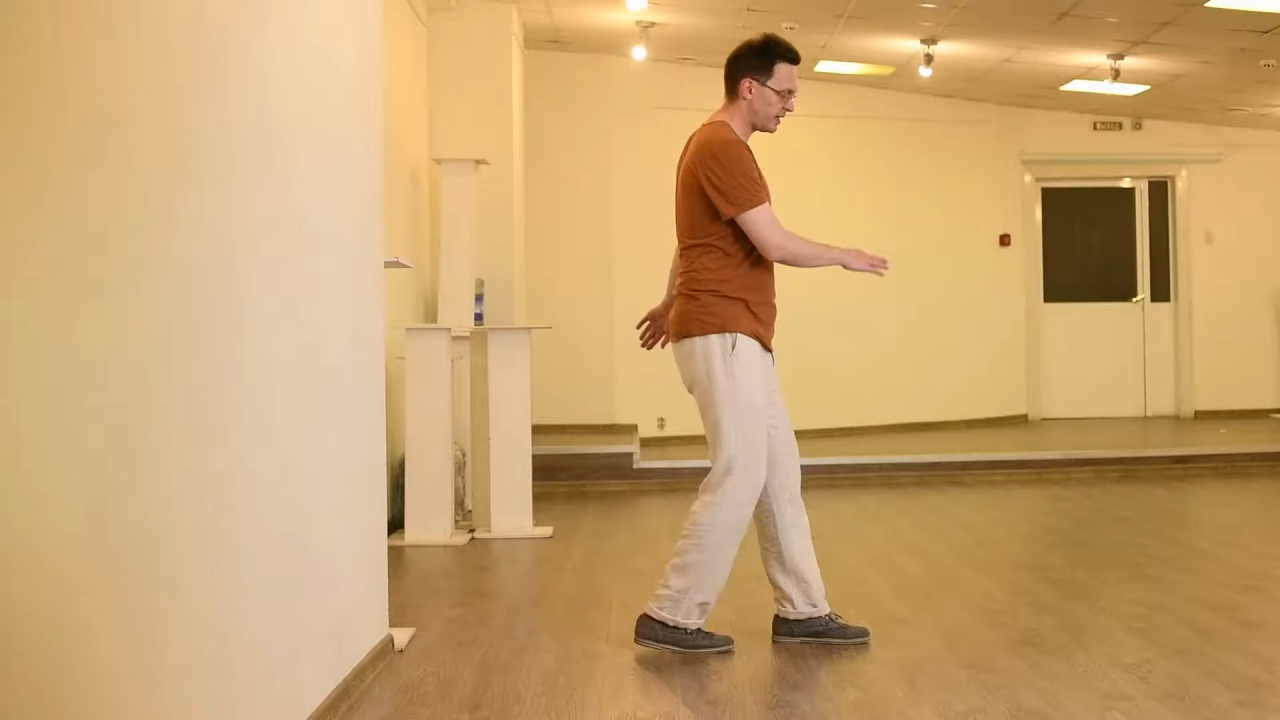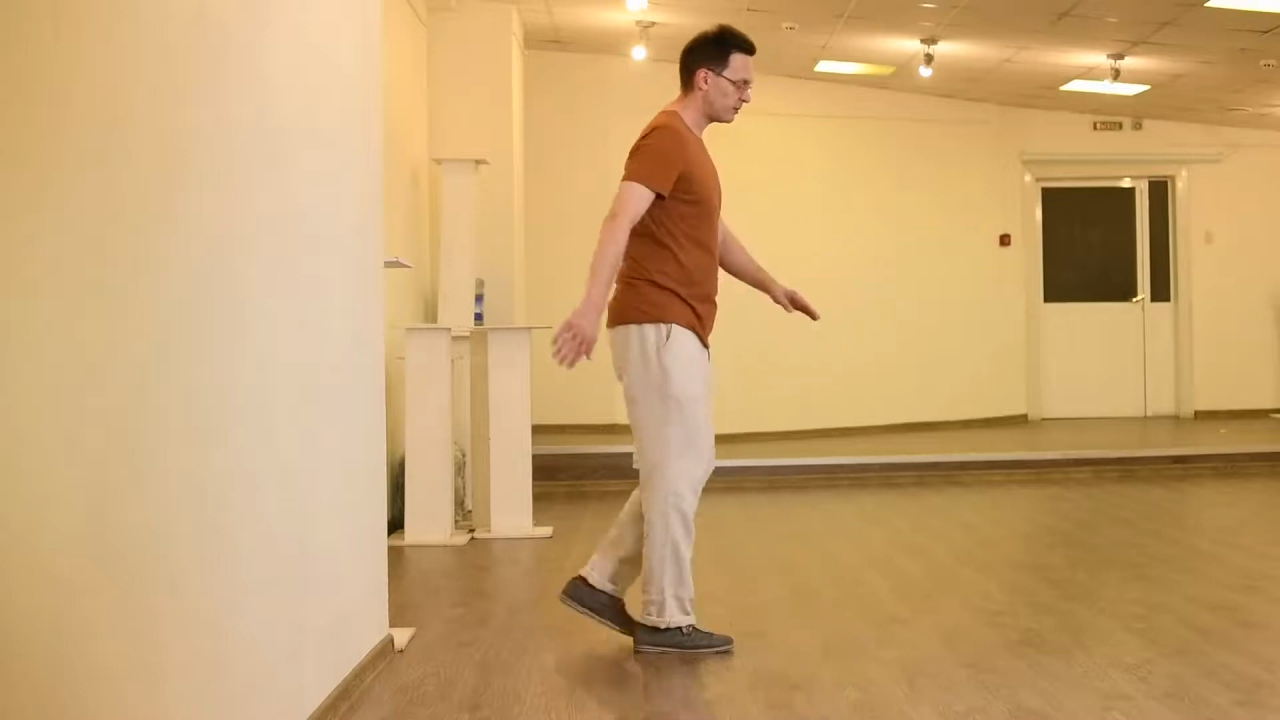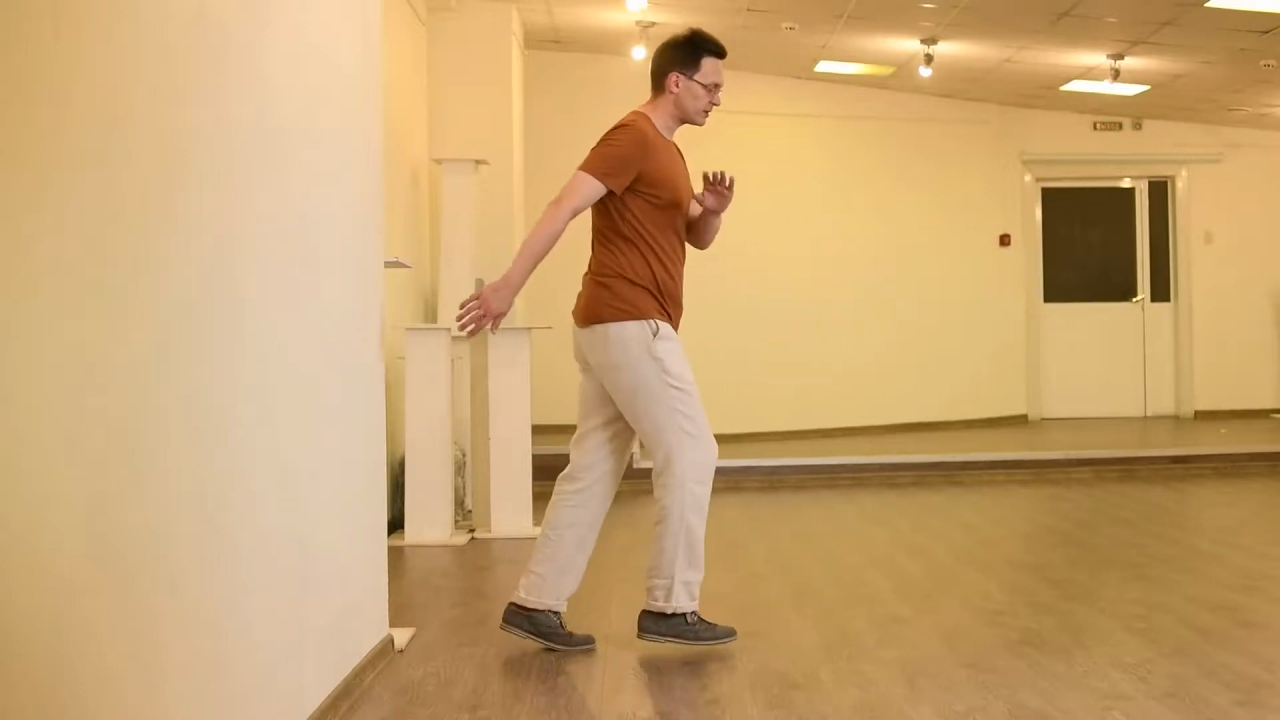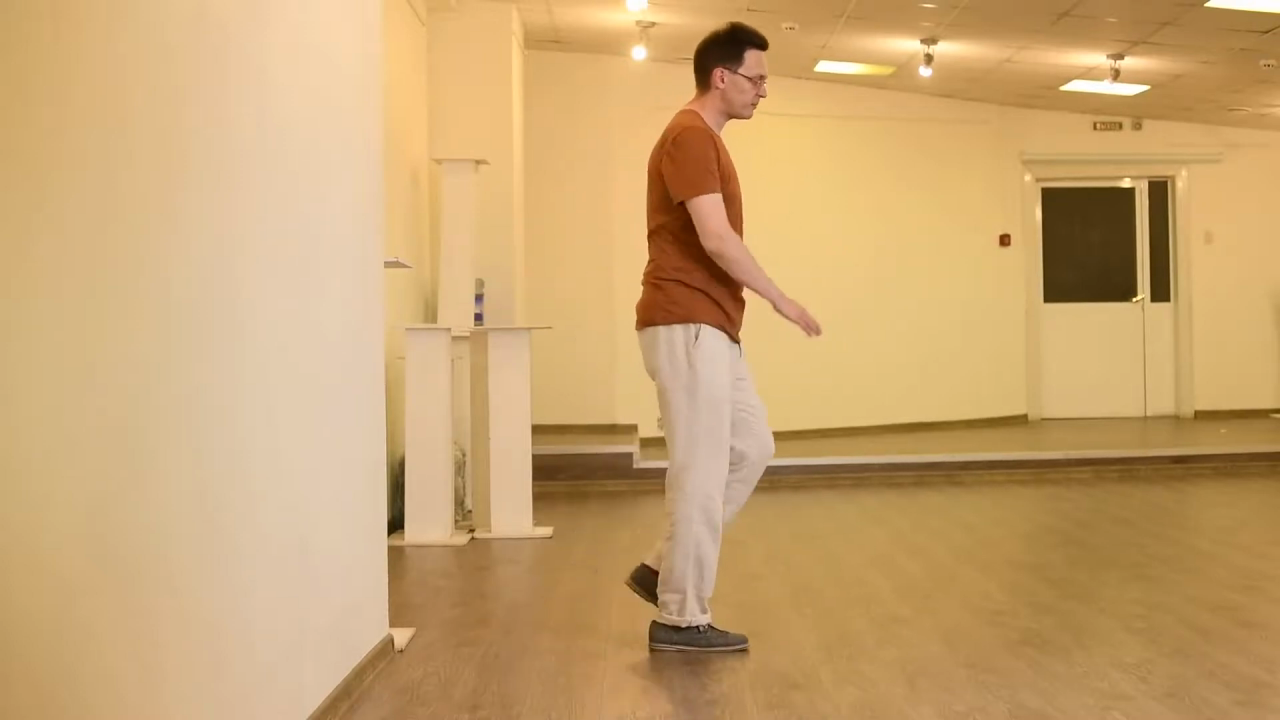
dt=0.5s
person 1, frame 1
left shoulder: (716, 146)
right shoulder: (723, 148)
left elbow: (714, 244)
right elbow: (772, 243)
left wrist: (671, 303)
right wrist: (846, 256)
left hip: (731, 338)
right hip: (722, 337)
left knee: (778, 474)
right knee: (739, 476)
left ankle: (803, 611)
right ankle: (671, 616)
person 1, frame 2
left shoulder: (690, 145)
right shoulder: (666, 137)
left elbow: (716, 237)
right elbow: (619, 221)
left wrist: (772, 286)
right wrist: (592, 302)
left hip: (676, 330)
right hip: (661, 328)
left knee: (689, 463)
right knee: (675, 471)
left ankle: (600, 581)
right ankle: (665, 619)
person 1, frame 3
left shoulder: (667, 152)
right shoulder: (629, 139)
left elbow: (695, 236)
right elbow: (562, 209)
left wrist: (711, 209)
right wrist: (508, 284)
left hip: (614, 327)
right hip: (628, 326)
left knee: (592, 470)
right knee: (691, 452)
left ankle: (536, 605)
right ankle: (671, 607)
person 1, frame 4
left shoulder: (701, 137)
right shoulder: (689, 137)
right elbow: (716, 239)
right wrist: (782, 301)
left hip: (706, 328)
right hip: (686, 328)
left knee: (752, 448)
right knee: (698, 472)
left ankle: (667, 570)
right ankle: (680, 617)
